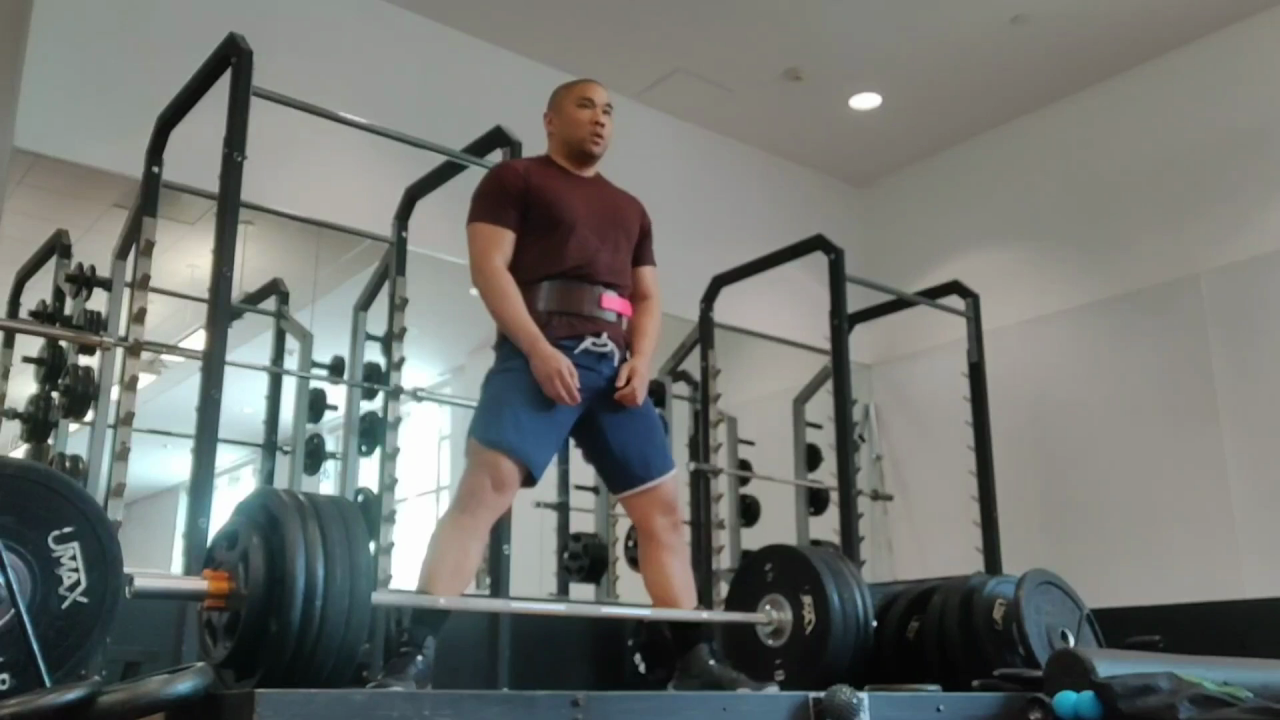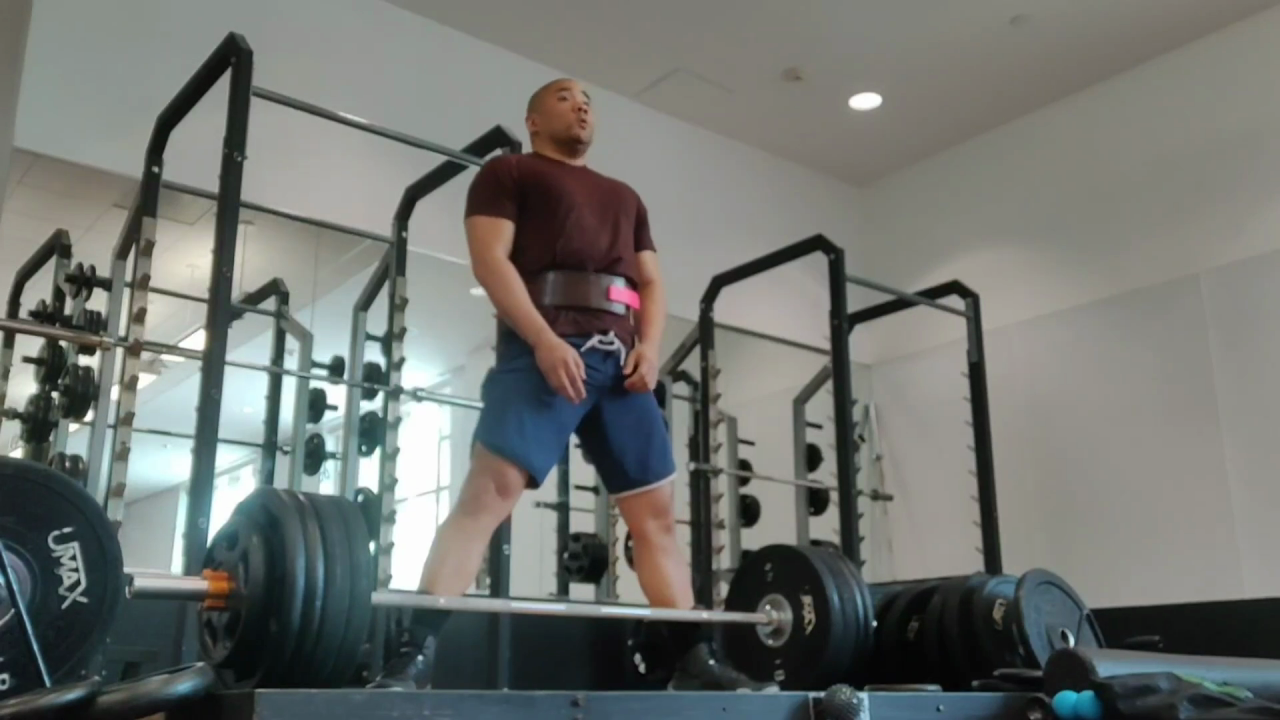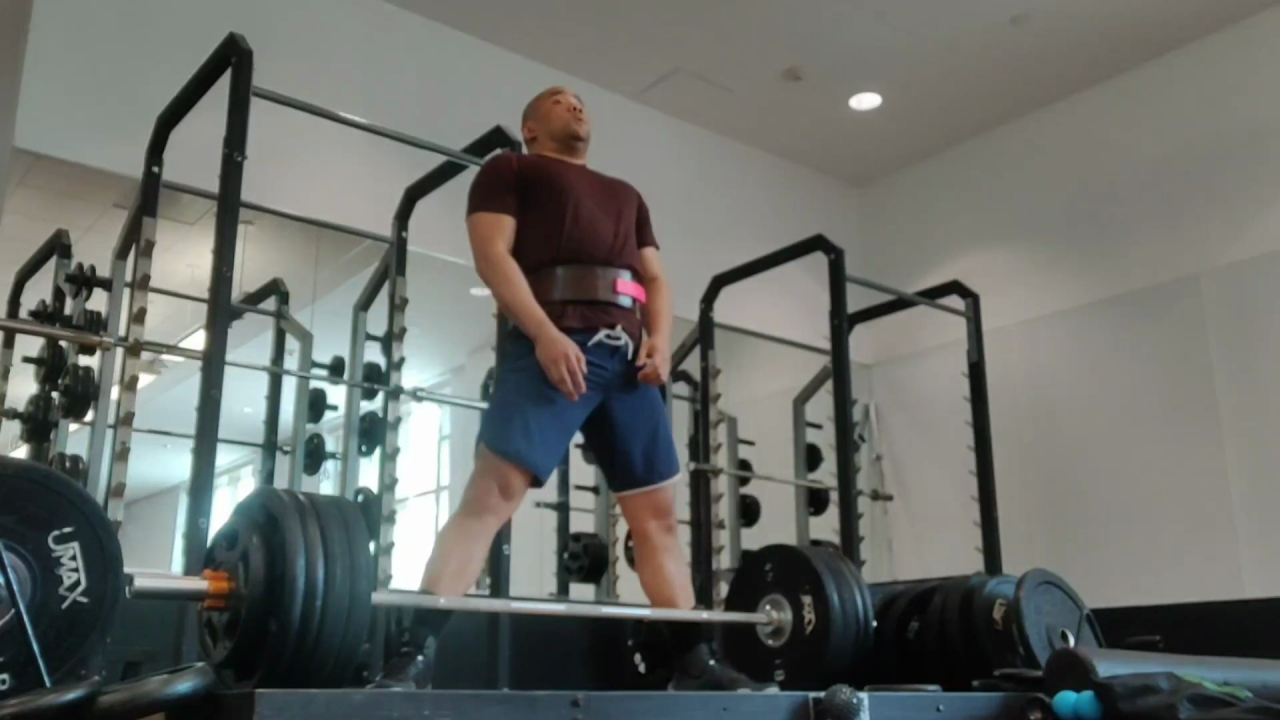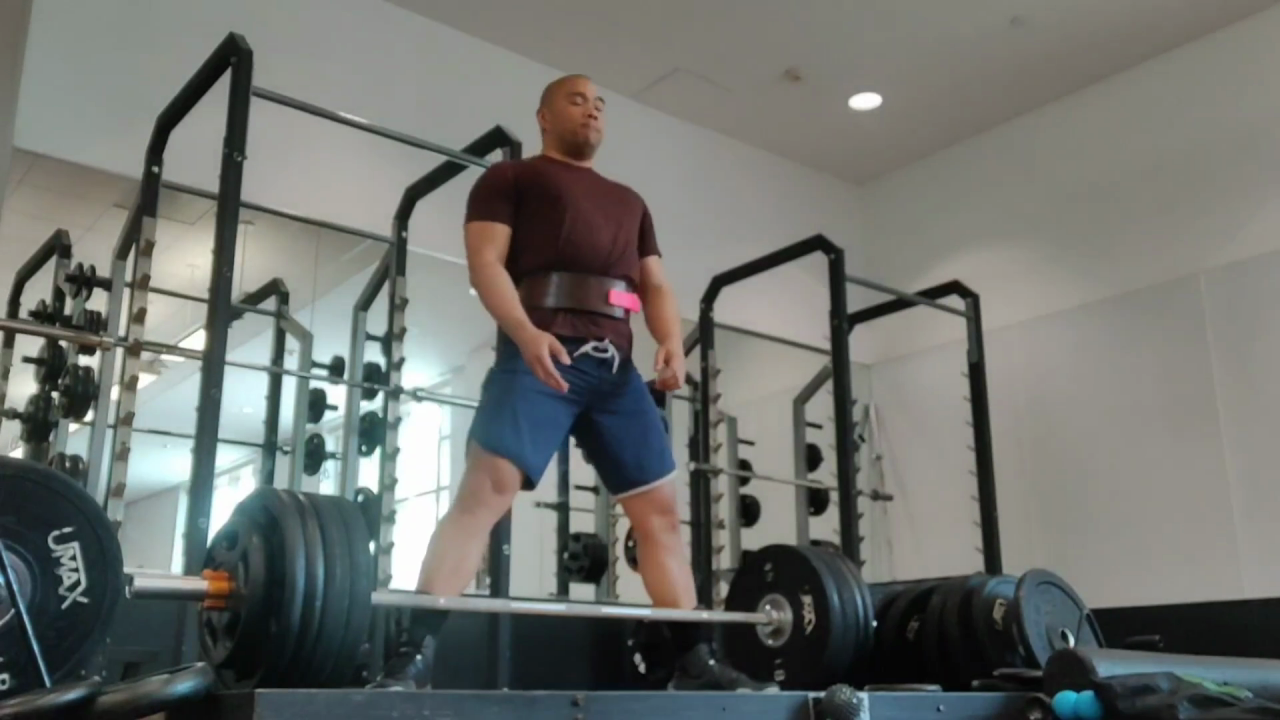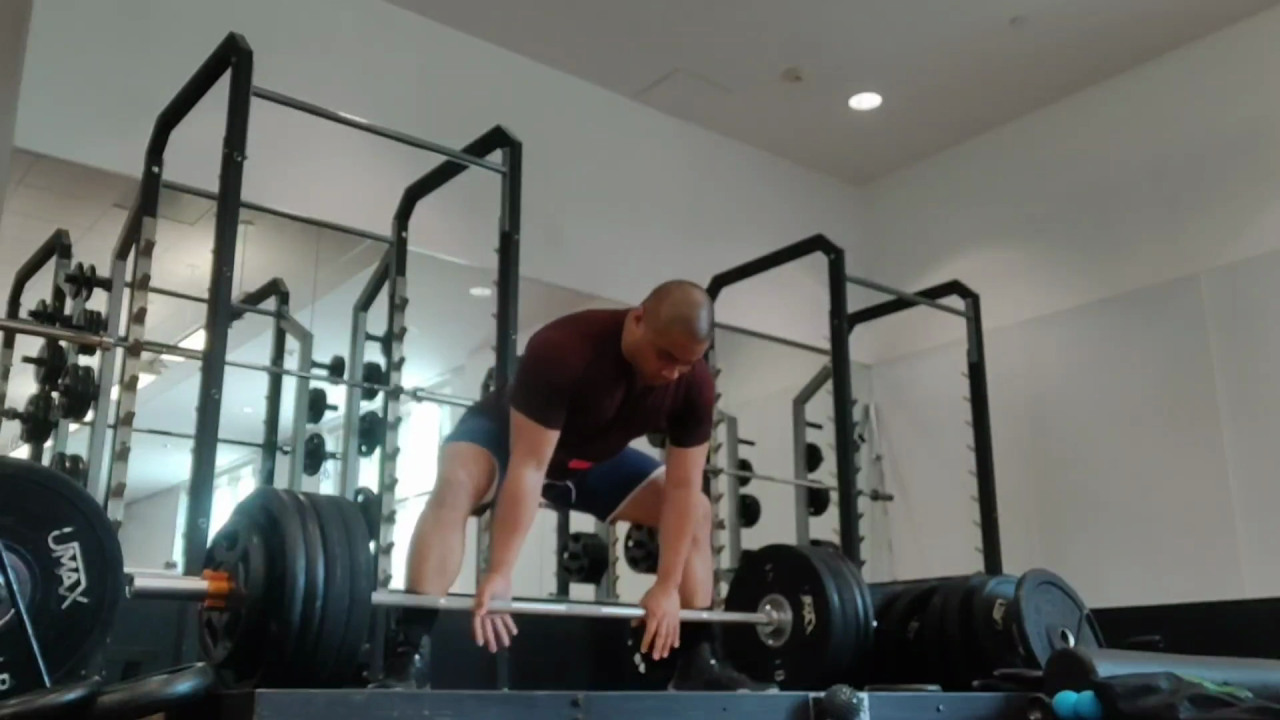
dt=1s
person 1, frame 1
left shoulder: (629, 208)
right shoulder: (514, 179)
left elbow: (647, 296)
right elbow: (488, 266)
left wrist: (641, 360)
right wrist: (539, 350)
left hip: (613, 365)
right hip: (539, 355)
left knee: (663, 510)
right knee: (483, 488)
left ankle: (695, 660)
right ankle: (415, 653)
person 1, frame 2
left shoulder: (624, 196)
right shoulder: (508, 172)
left elbow: (651, 282)
right elbow: (490, 258)
left wrist: (649, 344)
right wrist: (544, 340)
left hip: (618, 359)
right hip: (543, 350)
left knee: (657, 512)
right knee: (488, 491)
left ankle: (695, 659)
right ankle: (414, 654)
person 1, frame 3
left shoulder: (625, 194)
right shoulder: (509, 170)
left elbow: (655, 277)
right elbow: (492, 252)
left wrist: (659, 338)
right wrist: (544, 333)
left hip: (625, 354)
right hip: (550, 346)
left knee: (659, 512)
right knee: (491, 493)
left ankle: (695, 661)
right ankle: (414, 654)
person 1, frame 4
left shoulder: (627, 200)
right shoulder: (510, 177)
left elbow: (656, 286)
right elbow: (485, 262)
left wrist: (672, 342)
right wrist: (525, 332)
left hip: (616, 363)
right hip: (542, 353)
left knee: (661, 511)
right knee: (486, 491)
left ankle: (695, 658)
right ankle: (414, 653)
person 1, frame 5
left shoulder: (694, 384)
right shoulder: (562, 349)
left elbow: (682, 485)
right elbow: (527, 468)
left wrist: (667, 587)
right wrist: (499, 574)
left hip: (591, 460)
right hip: (505, 434)
left knee: (696, 511)
right knee: (455, 486)
left ankle: (699, 661)
right ankle: (412, 658)
